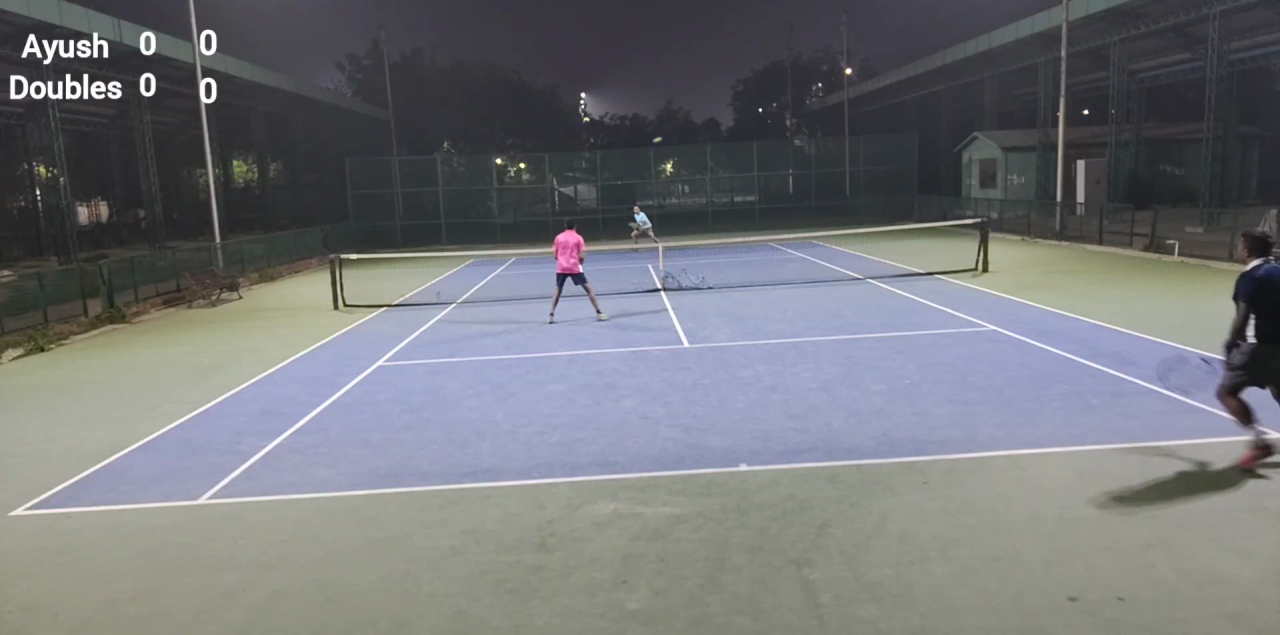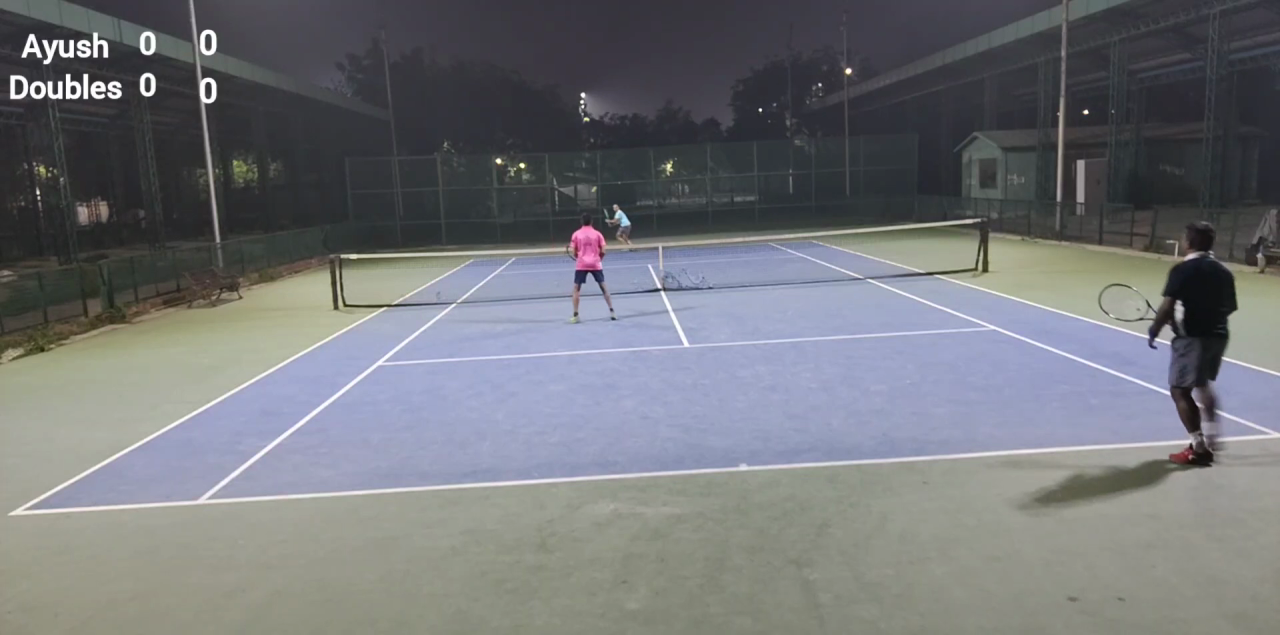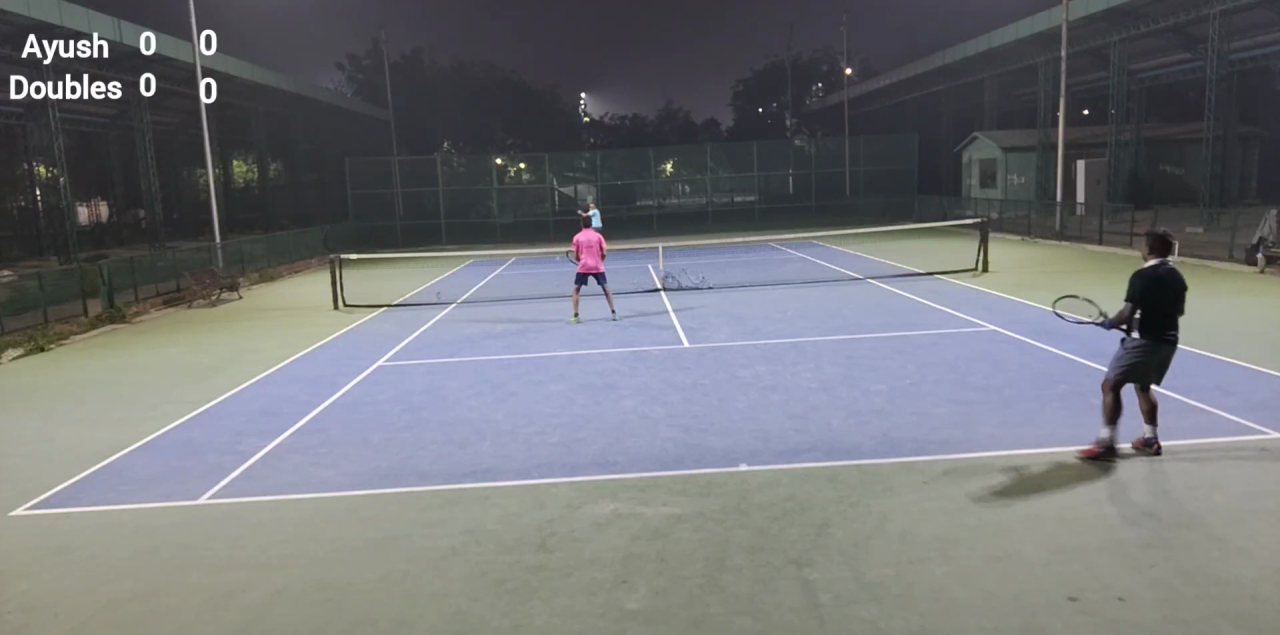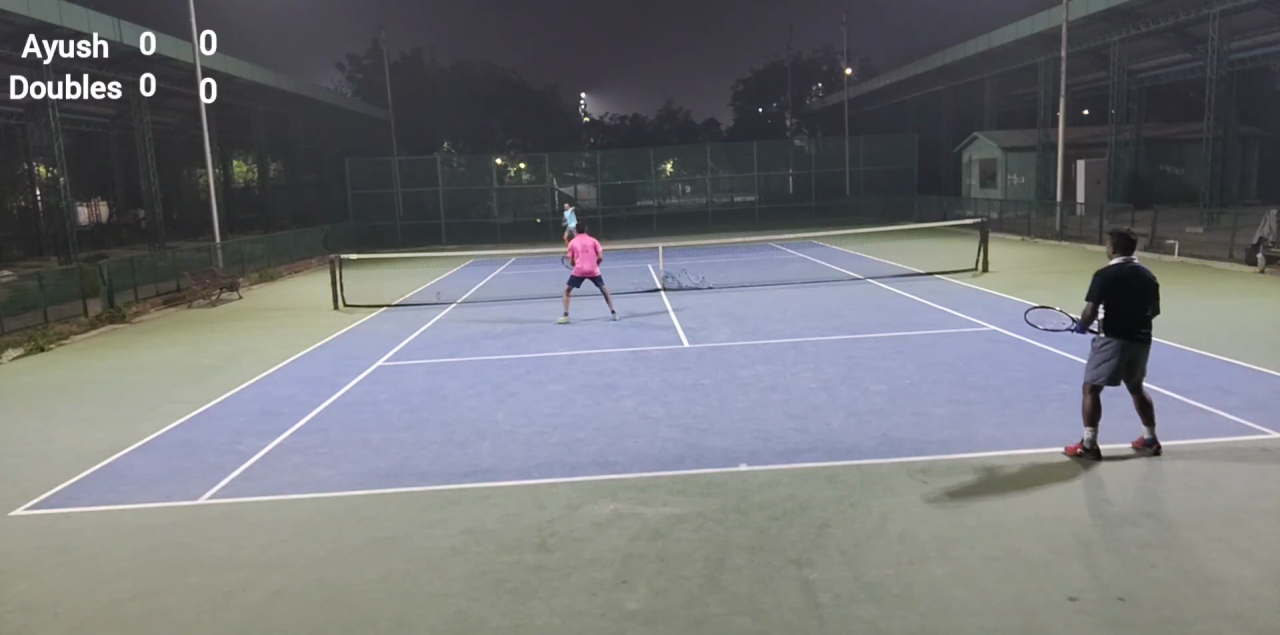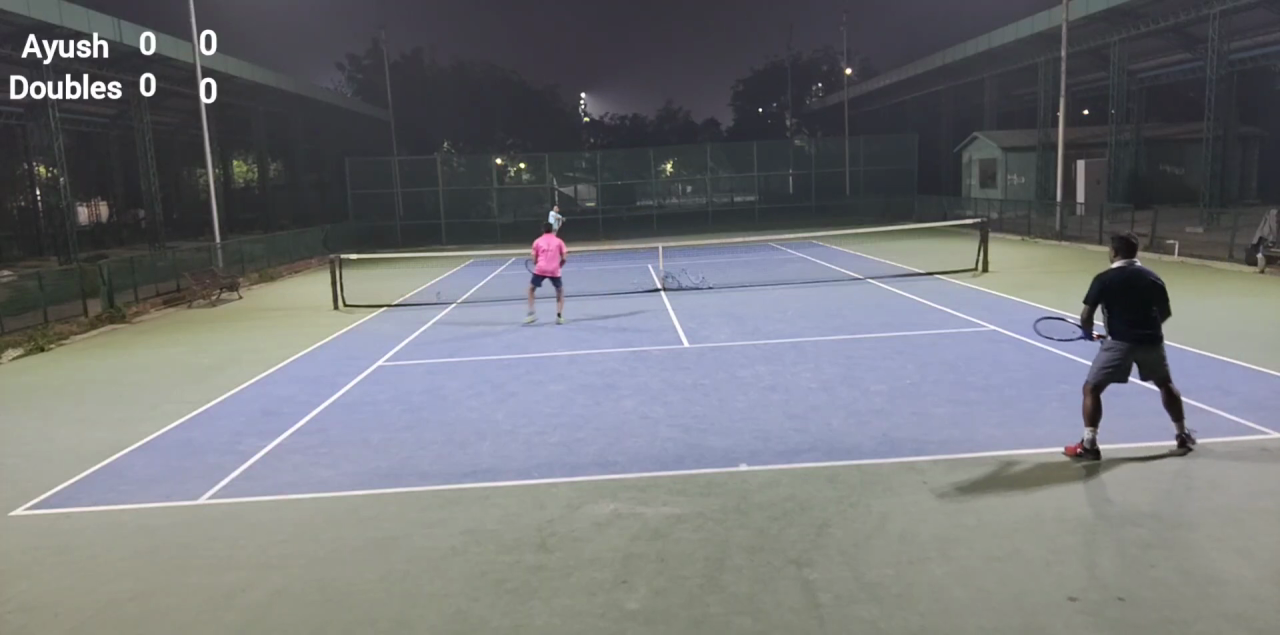
dt=0.4s
person 1, frame 1
left shoulder: (1251, 277)
left elbow: (1243, 315)
left wrist: (1230, 345)
left hip: (1259, 344)
left knee: (1226, 392)
left ankle: (1259, 443)
person 1, frame 2
left shoulder: (1182, 270)
right shoulder: (1223, 271)
left elbow: (1166, 309)
right elbow: (1231, 306)
left wrist: (1153, 332)
left hip: (1193, 338)
right hip: (1218, 335)
left knee: (1180, 391)
right knee: (1202, 384)
left ankle: (1199, 448)
right ankle: (1211, 435)
person 1, frame 3
left shoulder: (1143, 276)
right shoulder: (1178, 278)
left elbow: (1127, 313)
right elbow: (1179, 311)
left wrist: (1110, 323)
left hip: (1144, 341)
right hip: (1167, 341)
left knee: (1110, 386)
right knee: (1143, 386)
left ankle: (1105, 445)
right ankle: (1150, 439)
person 1, frame 4
left shoulder: (1105, 275)
right shoulder: (1147, 276)
left elbow: (1090, 313)
right elbow: (1154, 311)
left wrist: (1082, 325)
left hip: (1113, 340)
right hip: (1141, 340)
left knee: (1091, 389)
right knee: (1137, 388)
left ankle: (1089, 445)
right ankle: (1150, 439)
person 1, frame 5
left shoulder: (1104, 279)
right shoulder: (1152, 278)
left elbow: (1086, 316)
right elbow: (1165, 313)
left wrist: (1088, 332)
left hip: (1119, 342)
right hip: (1151, 341)
left knee: (1091, 389)
right knee: (1166, 385)
left ankle: (1088, 445)
right ankle: (1182, 435)
